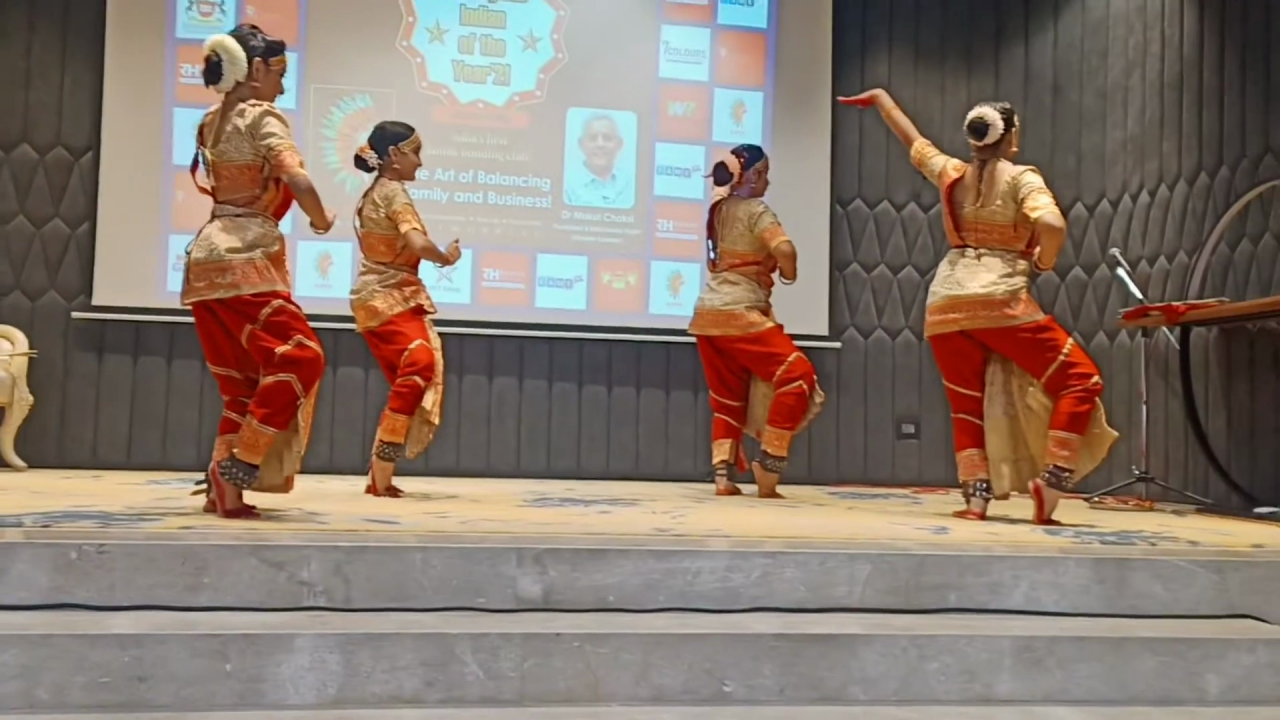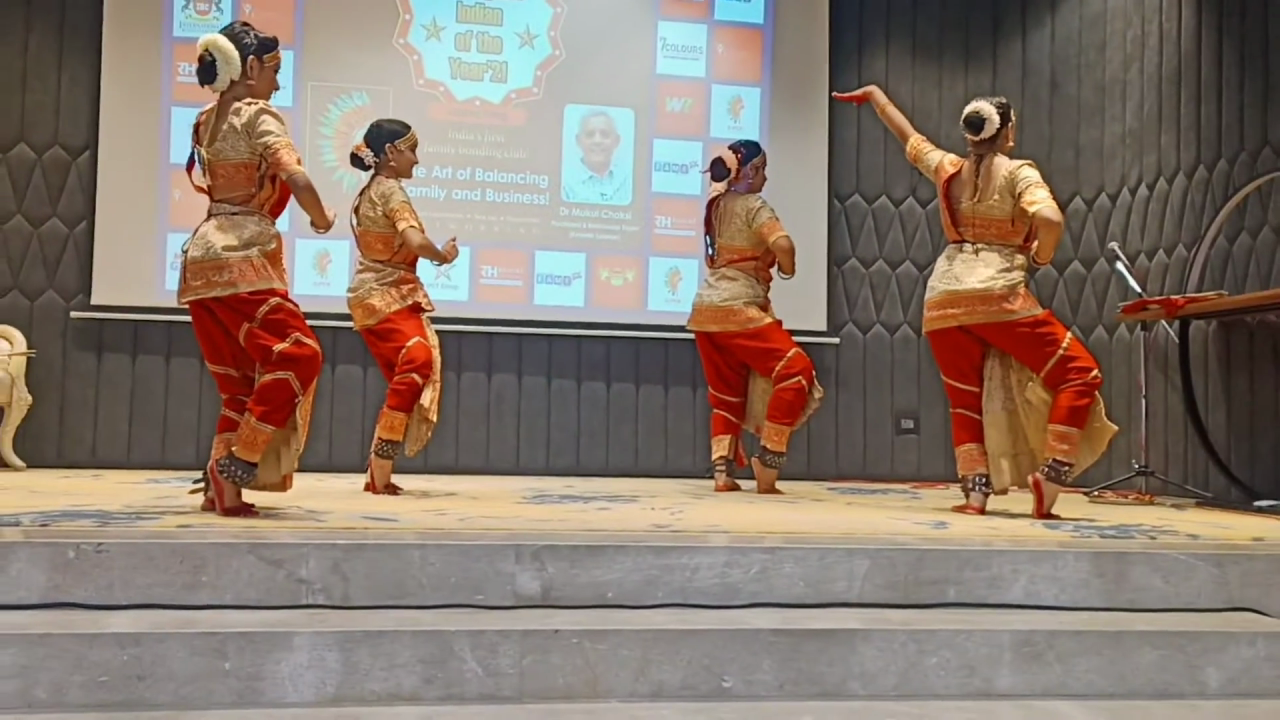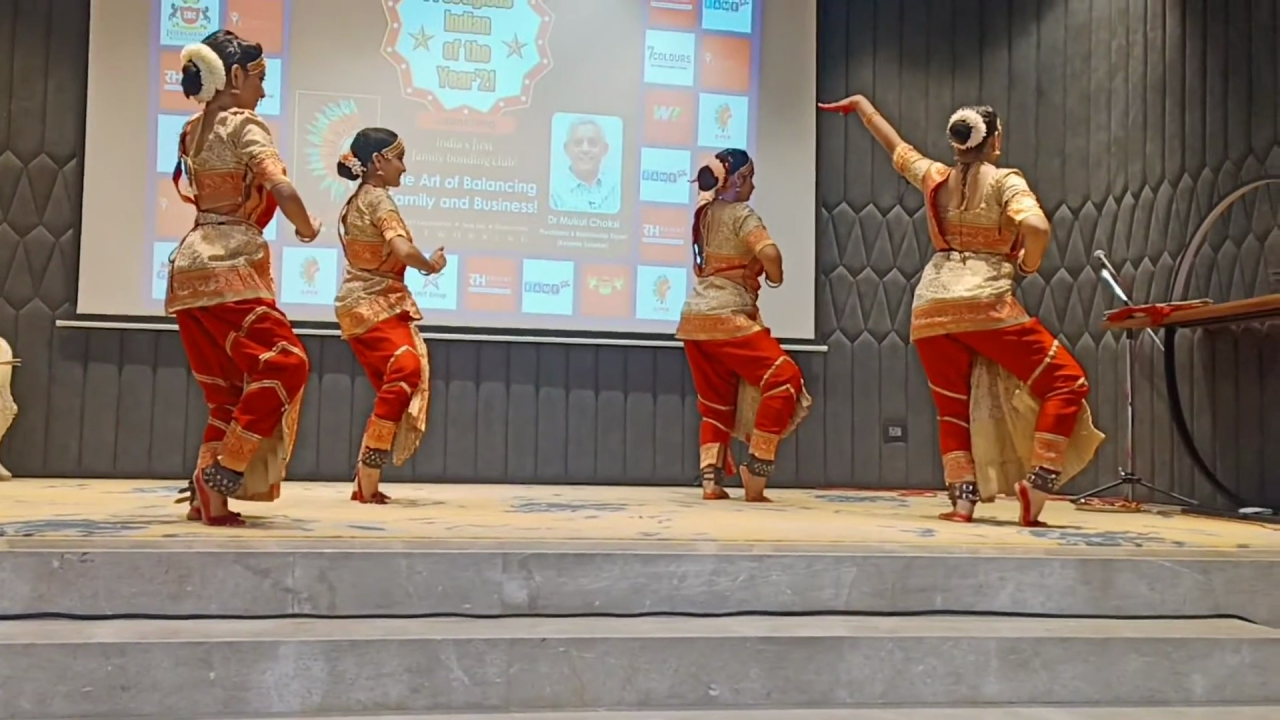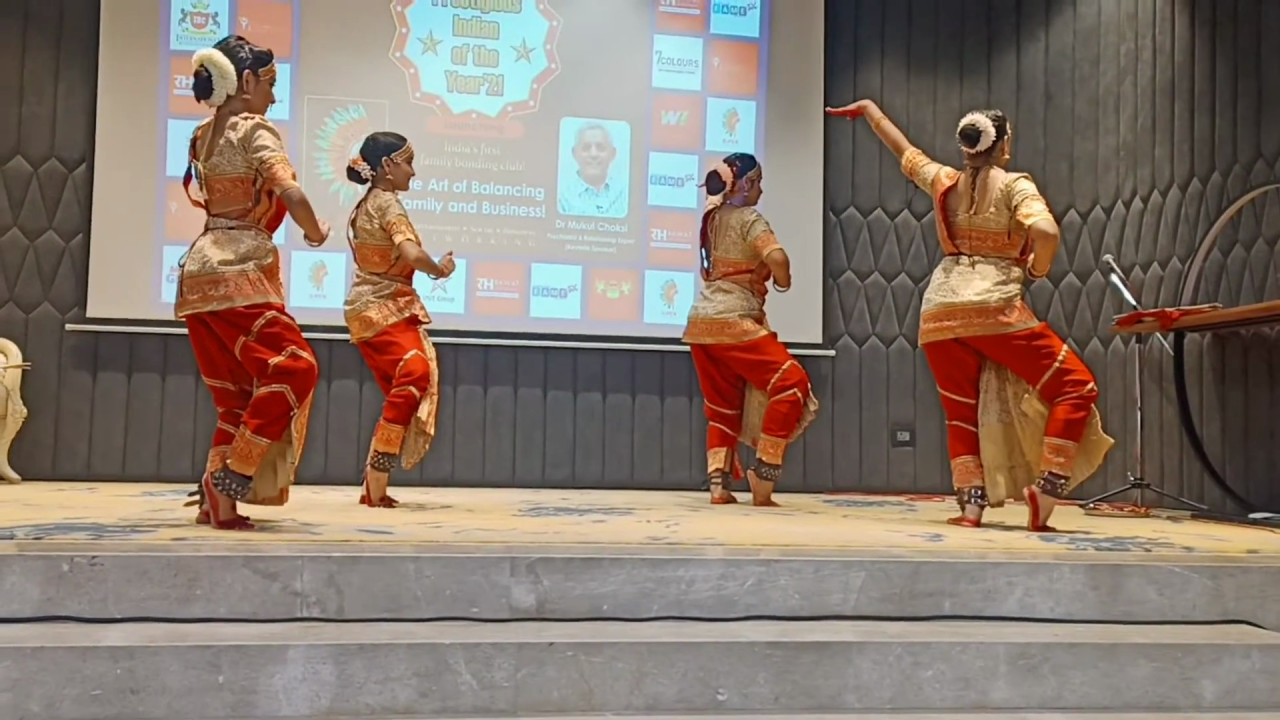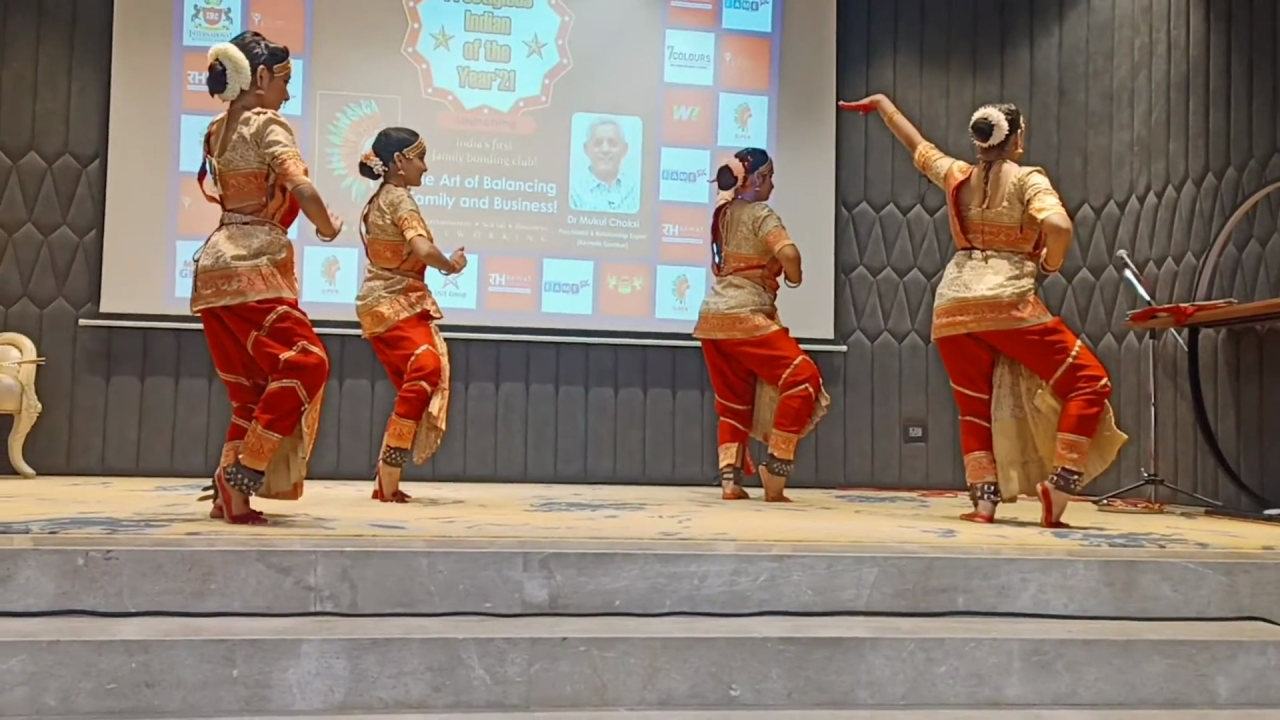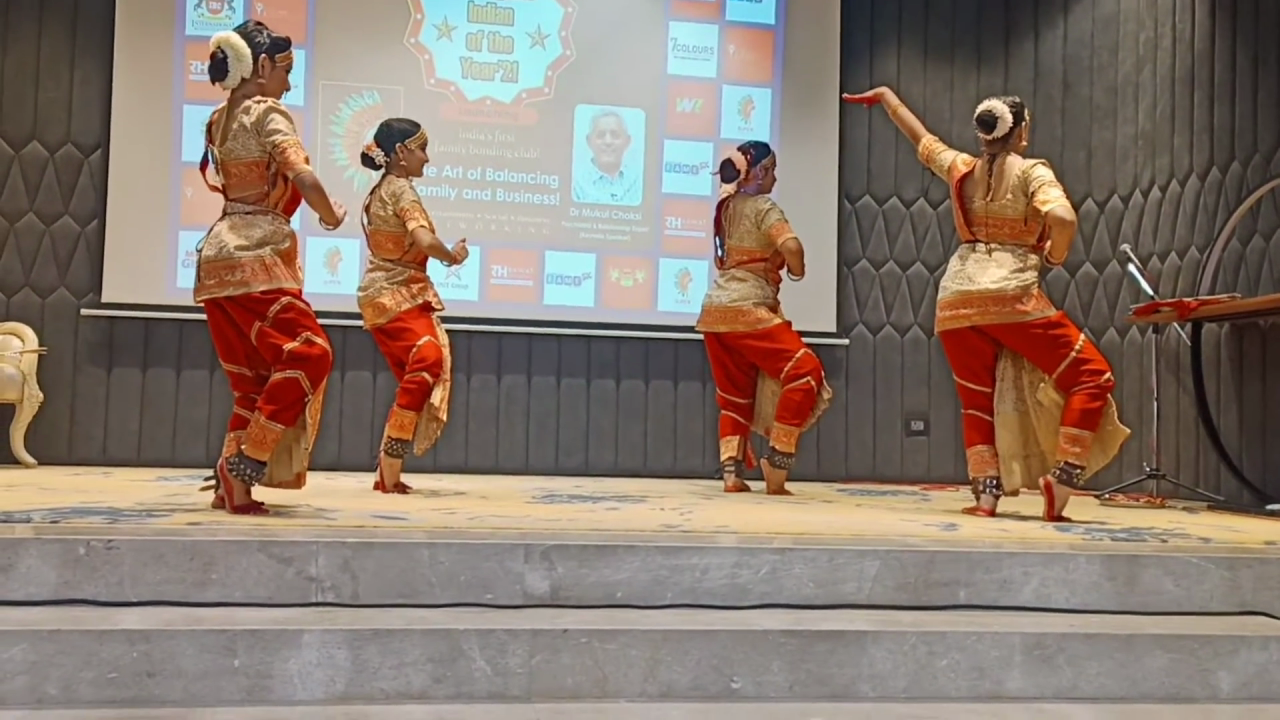
dt=0.4s
person 1, frame 1
left shoulder: (212, 122)
right shoulder: (262, 116)
right elbow: (297, 180)
right wrist: (322, 220)
left hip: (208, 258)
right hip: (244, 258)
left knee: (243, 381)
right knee: (300, 358)
left ankle: (223, 484)
right ankle: (235, 472)
person 1, frame 2
left shoulder: (206, 121)
right shoulder: (258, 115)
right elbow: (296, 179)
right wrist: (322, 219)
left hip: (204, 256)
right hip: (241, 257)
left knee: (241, 379)
right knee: (298, 356)
left ankle: (221, 484)
right ankle: (234, 469)
person 1, frame 3
left shoulder: (193, 130)
right shoulder: (244, 124)
right elbow: (281, 189)
right wrist: (307, 227)
left hip: (191, 267)
right hip: (229, 267)
left knee: (230, 389)
right knee: (285, 365)
left ankle: (208, 494)
right ankle: (219, 478)
person 1, frame 4
left shoulder: (203, 135)
right shoulder: (254, 129)
right elbow: (290, 194)
right wrist: (316, 233)
left hip: (201, 270)
right hip: (238, 271)
left knee: (238, 392)
right knee: (294, 369)
left ankle: (216, 498)
right ankle: (228, 481)
person 1, frame 5
left shoulder: (218, 130)
right shoulder: (267, 124)
right elbow: (302, 189)
right wrist: (328, 227)
left hip: (216, 267)
right hip: (252, 267)
left knee: (253, 387)
right knee: (305, 365)
left ankle: (230, 491)
right ankle: (239, 478)
person 1, frame 6
left shoulder: (220, 119)
right shoulder: (268, 113)
right elbow: (302, 177)
right wrist: (331, 216)
left hip: (220, 255)
right hip: (255, 257)
left knee: (254, 378)
right knee: (308, 355)
left ankle: (231, 483)
right ankle: (242, 468)
person 2, frame 1
left shoulder: (950, 173)
right shoulder: (1021, 178)
left elbow: (911, 139)
right elbow: (1052, 226)
left wrist: (880, 97)
right wrist: (1043, 261)
left hip: (946, 304)
right hip: (1000, 301)
left knee: (966, 405)
right knee: (1081, 382)
left ankle: (975, 498)
right ankle: (1050, 480)
person 2, frame 2
left shoulder: (946, 168)
right shoulder: (1018, 172)
left elbow: (906, 133)
right elbow: (1050, 219)
left wrist: (873, 93)
right wrist: (1041, 256)
left hip: (943, 298)
right hip: (998, 295)
left knee: (965, 400)
right knee: (1080, 374)
left ankle: (975, 492)
right ankle: (1050, 474)
person 2, frame 3
left shoulder: (933, 177)
right shoulder: (1004, 181)
left elbow: (893, 144)
right elbow: (1037, 228)
left wrist: (860, 103)
right wrist: (1028, 264)
left hip: (931, 307)
right hip: (986, 303)
left knee: (953, 407)
right knee: (1066, 383)
left ankle: (962, 501)
right ankle: (1037, 482)
person 2, frame 4
left shoulder: (943, 181)
right shoulder: (1014, 185)
left elbow: (902, 148)
right elbow: (1046, 232)
left wrist: (868, 107)
right wrist: (1037, 269)
left hip: (940, 310)
right hip: (995, 307)
left knee: (961, 412)
right knee: (1076, 388)
left ankle: (971, 505)
right ankle: (1046, 487)
person 2, frame 5
left shoulder: (955, 175)
right shoulder: (1027, 179)
left elbow: (915, 143)
right elbow: (1059, 226)
left wrist: (881, 102)
right wrist: (1051, 263)
left hip: (952, 307)
right hip: (1008, 303)
left knee: (975, 407)
right knee: (1089, 383)
left ankle: (983, 501)
right ankle: (1059, 483)
person 2, frame 6
left shoulder: (959, 168)
right shoulder: (1032, 172)
left elbow: (918, 135)
right elbow: (1063, 218)
left wrist: (885, 94)
right wrist: (1055, 256)
left hip: (956, 299)
right hip: (1012, 296)
left knee: (978, 401)
right knee: (1092, 377)
left ankle: (985, 495)
right ankle: (1062, 477)
person 3, frame 1
left shoulder: (372, 193)
right shoulder: (394, 192)
right elbow: (419, 244)
right wrist: (447, 258)
left hip: (378, 298)
right hip: (390, 299)
left knee: (409, 376)
right knee: (419, 365)
left ankle: (380, 473)
right ankle: (381, 473)
person 3, frame 2
left shoulder: (368, 192)
right shoulder: (390, 190)
right elbow: (416, 242)
left wrist: (435, 254)
right wrist: (443, 256)
left hip: (374, 296)
right hip: (388, 297)
left knee: (407, 373)
right knee: (417, 362)
left ankle: (379, 471)
right ankle: (380, 469)
person 3, frame 3
left shoulder: (355, 201)
right shoulder: (379, 199)
right elbow: (404, 251)
right wrist: (431, 266)
left hip: (362, 305)
right hip: (376, 306)
left knee: (395, 383)
right knee: (406, 371)
left ankle: (367, 479)
right ankle: (368, 477)
person 3, frame 4
left shoulder: (364, 205)
right shoulder: (388, 203)
right elbow: (413, 255)
right wrist: (440, 270)
left hip: (369, 309)
right hip: (385, 309)
left knee: (403, 387)
right knee: (415, 374)
left ankle: (375, 482)
right ankle: (376, 480)
person 3, frame 5
left shoulder: (377, 200)
right shoulder: (400, 199)
right elbow: (424, 250)
right wrist: (451, 265)
left hip: (381, 304)
right hip: (396, 305)
left knee: (416, 381)
right knee: (425, 370)
left ankle: (387, 478)
right ankle: (388, 475)
person 3, frame 6
left shoulder: (378, 191)
right shoulder: (401, 190)
left elbow: (401, 245)
right elbow: (426, 241)
left wrist: (445, 254)
right wrist: (452, 257)
left hip: (383, 295)
right hip: (398, 296)
left knee: (418, 372)
right knee: (428, 360)
left ankle: (389, 469)
right ankle: (390, 467)
person 4, frame 1
left shoulder: (720, 209)
right shoulder: (756, 210)
right elbow: (785, 250)
right wrist: (789, 272)
left hip: (708, 313)
right hip: (741, 313)
left knee: (728, 397)
right knee: (798, 377)
left ankle: (723, 477)
right ankle: (767, 470)
person 4, frame 2
left shoulder: (717, 205)
right shoulder: (753, 205)
right elbow: (783, 245)
right wrist: (787, 267)
left hip: (706, 308)
right hip: (739, 308)
left knee: (727, 393)
right knee: (796, 372)
left ankle: (722, 472)
right ankle: (767, 465)
person 4, frame 3
left shoulder: (705, 213)
right shoulder: (741, 213)
right elbow: (769, 253)
right wrist: (775, 276)
left hip: (694, 317)
right hip: (728, 317)
left knee: (716, 401)
right knee: (785, 380)
left ankle: (711, 481)
right ankle: (755, 474)
person 4, frame 4
left shoulder: (713, 218)
right shoulder: (748, 218)
right elbow: (777, 258)
right wrist: (783, 280)
left hip: (701, 320)
right hip: (735, 321)
left knee: (723, 405)
right knee: (791, 384)
left ankle: (719, 485)
right ankle: (763, 478)
person 4, frame 5
left shoulder: (724, 213)
right shoulder: (760, 213)
right elbow: (788, 253)
right wrist: (794, 276)
left hip: (713, 317)
right hip: (746, 316)
left knee: (734, 401)
right knee: (803, 379)
left ankle: (730, 481)
right ankle: (775, 475)
person 4, frame 6
left shoulder: (727, 206)
right shoulder: (763, 206)
right elbow: (791, 246)
right wrist: (797, 269)
left hip: (715, 309)
right hip: (749, 309)
left knee: (736, 394)
right knee: (805, 373)
left ankle: (732, 474)
right ankle: (776, 469)
